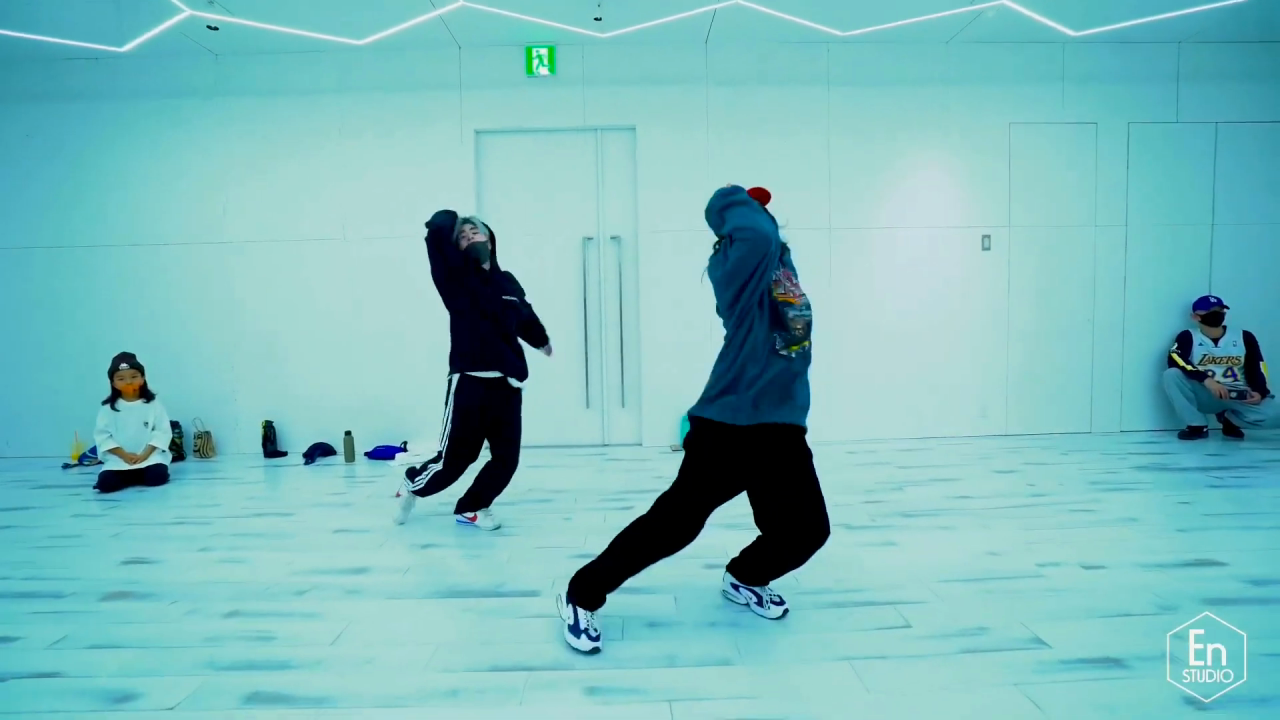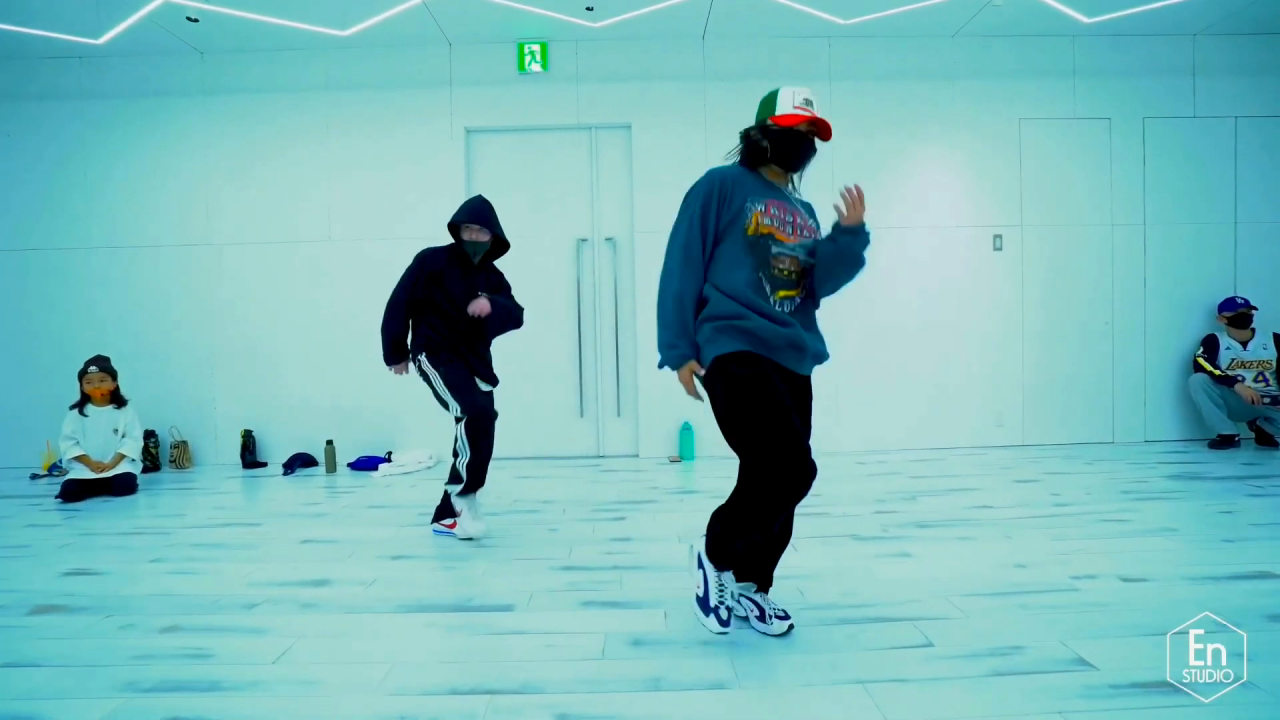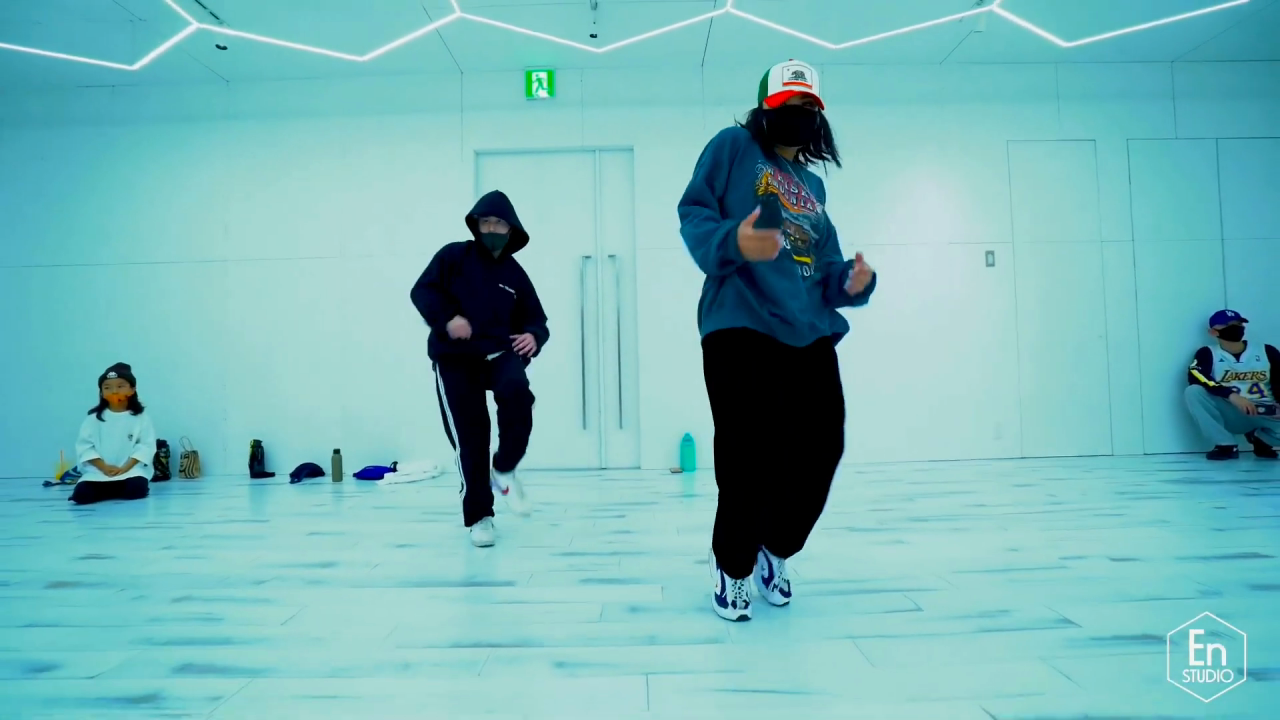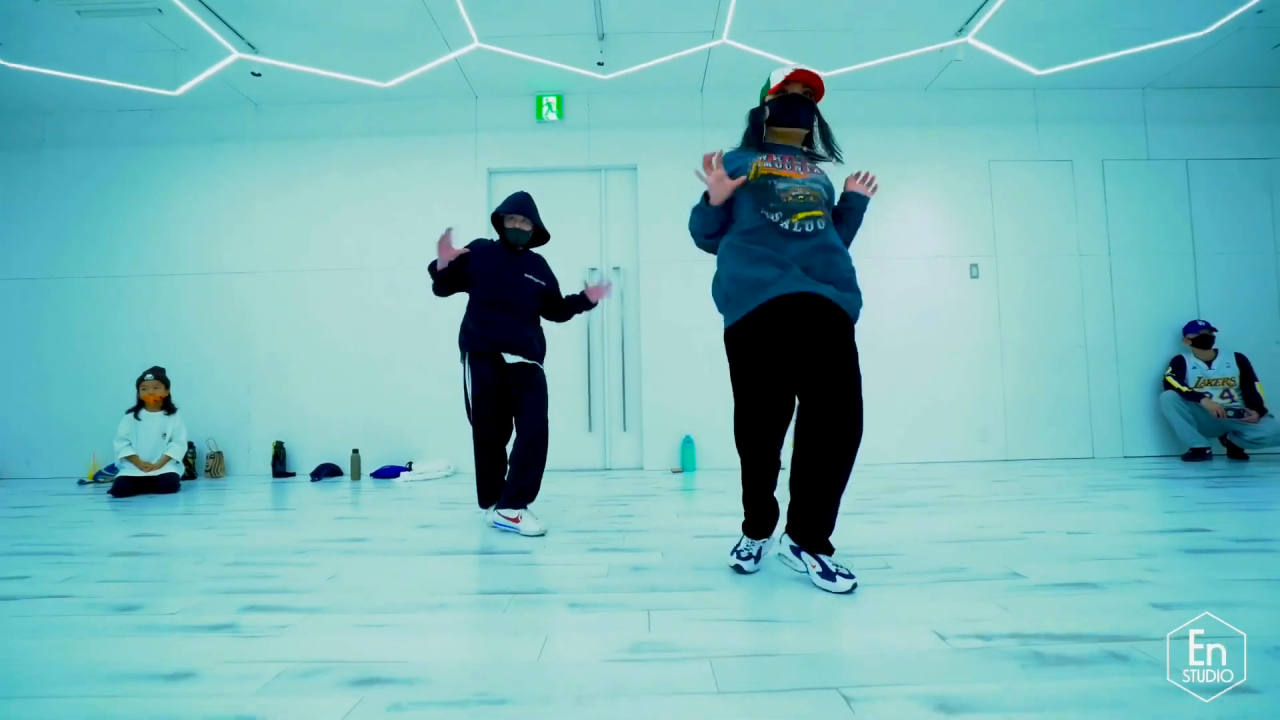
dt=0.4s
person 1, frame 1
left shoulder: (776, 259)
right shoulder: (739, 258)
right elbow: (758, 235)
right wrist: (735, 202)
left hip: (783, 423)
right hip: (733, 415)
left knee: (807, 528)
right knee: (676, 519)
left ankle: (746, 579)
right ankle: (582, 598)
person 1, frame 2
left shoulder: (801, 210)
right shoulder: (721, 185)
left elbow: (818, 283)
right elbow: (684, 266)
left wrist: (851, 233)
right wrist: (680, 350)
left hip: (791, 359)
right hip: (733, 351)
left knee: (783, 478)
right knee: (785, 469)
left ankle: (748, 584)
right ankle: (717, 554)
person 1, frame 3
left shoulder: (813, 185)
right shoulder: (732, 147)
left elbow: (823, 265)
right elbow: (695, 216)
left wrist: (853, 280)
right wrist: (731, 241)
left hip: (810, 334)
right hip: (742, 327)
left knee: (818, 450)
right knee: (751, 459)
left ankle: (775, 551)
right ankle: (733, 568)
person 1, frame 4
left shoulder: (820, 172)
right shoulder: (741, 161)
left elbow: (837, 236)
right elbow: (710, 236)
left wrist: (853, 201)
right wrist: (715, 201)
left hip: (828, 308)
right hip: (759, 306)
left knee: (837, 426)
right knee: (759, 432)
left ankle: (807, 541)
right ankle: (757, 529)
person 2, frame 1
left shoulder: (507, 282)
right shoulder: (454, 272)
left elbow: (525, 318)
right elbow: (438, 232)
left wrist: (541, 340)
right wrist: (452, 226)
left hip: (508, 380)
right hip: (470, 376)
left knee: (506, 457)
right knee: (454, 456)
left ankle: (471, 507)
right ankle: (412, 487)
person 2, frame 2
left shoulder: (493, 277)
right shoulder: (430, 261)
left elbow: (514, 316)
right elbow: (399, 307)
left wrist: (493, 307)
right wrist: (396, 353)
left hip: (474, 364)
right hip: (436, 357)
left knee: (479, 444)
right knee: (477, 412)
left ankle: (447, 516)
right ankle: (462, 494)
person 2, frame 3
left shoulder: (515, 273)
right shoulder: (454, 256)
left elbow: (534, 317)
right elbow: (423, 292)
left wrist: (534, 335)
right wrist: (446, 318)
left hip: (500, 355)
right hip: (455, 361)
left knee: (516, 394)
right knee: (469, 441)
left ankle: (504, 470)
right ankle: (478, 517)
person 2, frame 4
left shoulder: (538, 265)
right shoulder: (481, 252)
left elbow: (556, 309)
right elbow: (446, 287)
left wrist: (585, 299)
right wrist: (443, 266)
left hip: (526, 360)
right hip: (484, 358)
left knee: (533, 430)
right knee: (489, 434)
left ankle: (511, 507)
right ankle: (493, 503)
